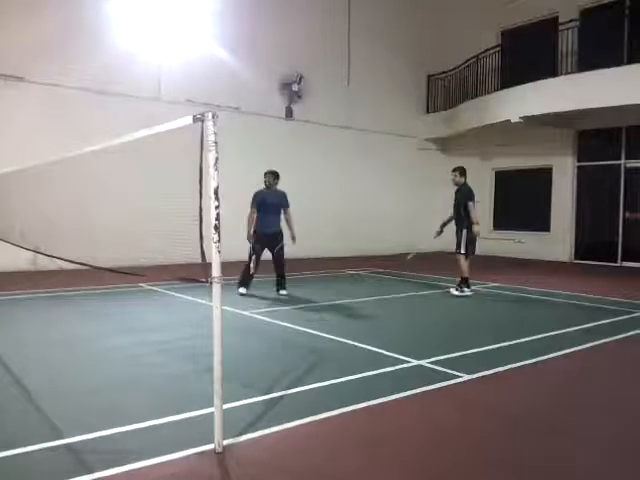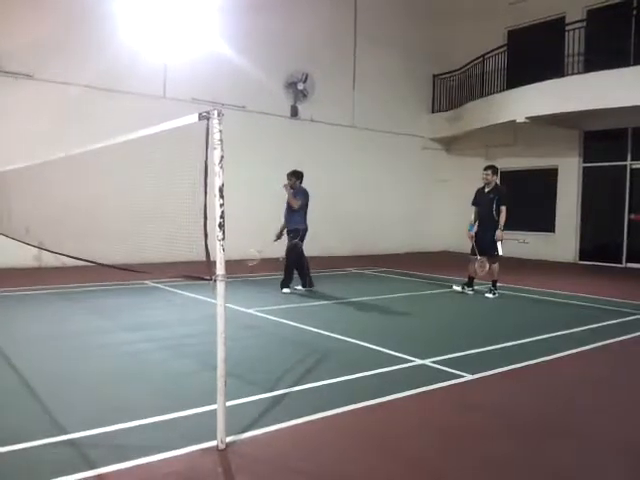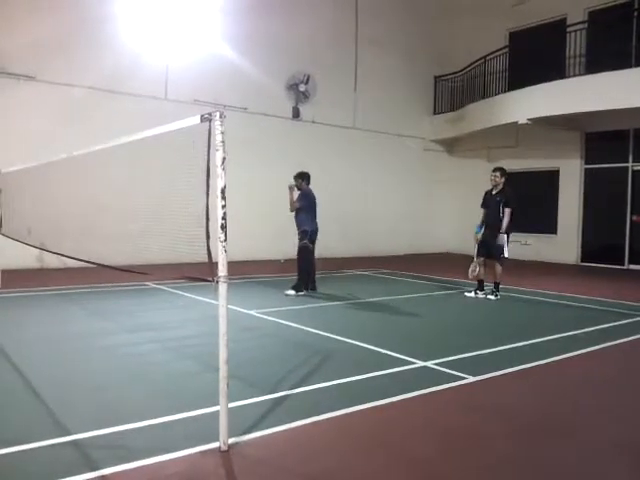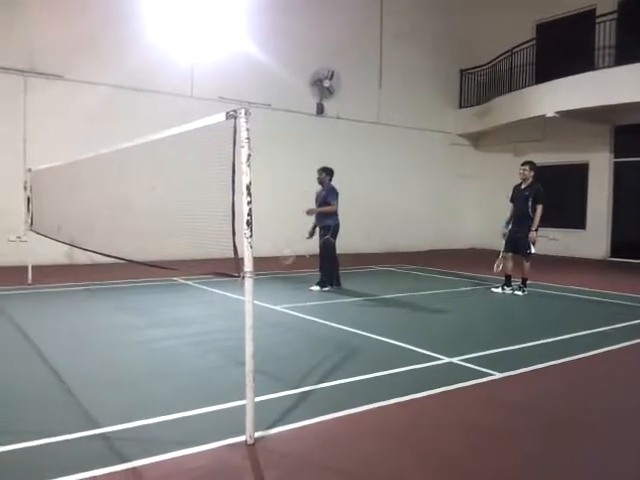
dt=0.7s
person 1, frame 1
left shoulder: (466, 190)
right shoulder: (459, 191)
left elbow: (471, 207)
right elbow: (456, 213)
left wrist: (475, 224)
right wrist: (443, 225)
left hip: (466, 228)
right hip: (462, 228)
left knee: (461, 255)
right knee: (464, 257)
left ankle: (466, 286)
right ankle: (462, 285)
person 1, frame 2
left shoulder: (500, 191)
right shoulder: (479, 191)
left elbow: (503, 212)
left wrist: (500, 229)
right wrist: (471, 228)
left hip: (492, 231)
right hip: (480, 230)
left knee: (493, 258)
right knee: (474, 257)
left ankle: (494, 288)
right ankle: (469, 285)
person 1, frame 3
left shoulder: (507, 194)
right shoulder: (487, 193)
left elbow: (507, 214)
left wrist: (502, 232)
right wrist: (479, 230)
left hip: (499, 234)
right hip: (486, 232)
left knee: (498, 261)
right knee: (480, 259)
left ankle: (496, 291)
right ankle: (480, 289)
person 1, frame 4
left shoulder: (536, 189)
right shoulder: (516, 188)
left elbow: (539, 210)
left wrist: (534, 229)
right wrist: (506, 226)
left hip: (527, 229)
right hip: (514, 228)
left knee: (525, 257)
right knee: (507, 254)
left ankle: (523, 286)
right ankle: (507, 285)
person 2, frame 1
left shoulder: (282, 195)
right shoulder: (258, 195)
left elbow: (287, 214)
right elbow: (252, 213)
left wrist: (292, 231)
right wrist: (249, 231)
left hip: (276, 233)
right hip: (259, 233)
left knee: (279, 261)
right knee: (253, 260)
left ankle: (281, 287)
right ankle: (243, 285)
person 2, frame 2
left shoulder: (302, 192)
right shoulder: (292, 193)
left elbow: (295, 205)
left wrist: (288, 192)
right wrist: (281, 230)
left hip: (298, 229)
right hip: (292, 229)
left knee: (290, 257)
right knee: (299, 258)
left ankle: (285, 284)
right ankle: (307, 283)
person 2, frame 3
left shoulder: (306, 194)
right shoulder: (306, 194)
left elbow: (292, 207)
left wrist: (291, 192)
left hip: (307, 231)
right hip: (307, 230)
left knee: (303, 259)
right knee: (308, 259)
left ankle: (299, 287)
right ankle: (310, 286)
person 2, frame 4
left shoulder: (331, 190)
right shoulder: (320, 191)
left elbow: (334, 208)
left wrist: (316, 209)
right wrist: (314, 227)
left hip: (330, 226)
right hip: (324, 226)
left knee: (325, 255)
right knee: (330, 255)
left ankle: (324, 283)
right ankle: (334, 281)
